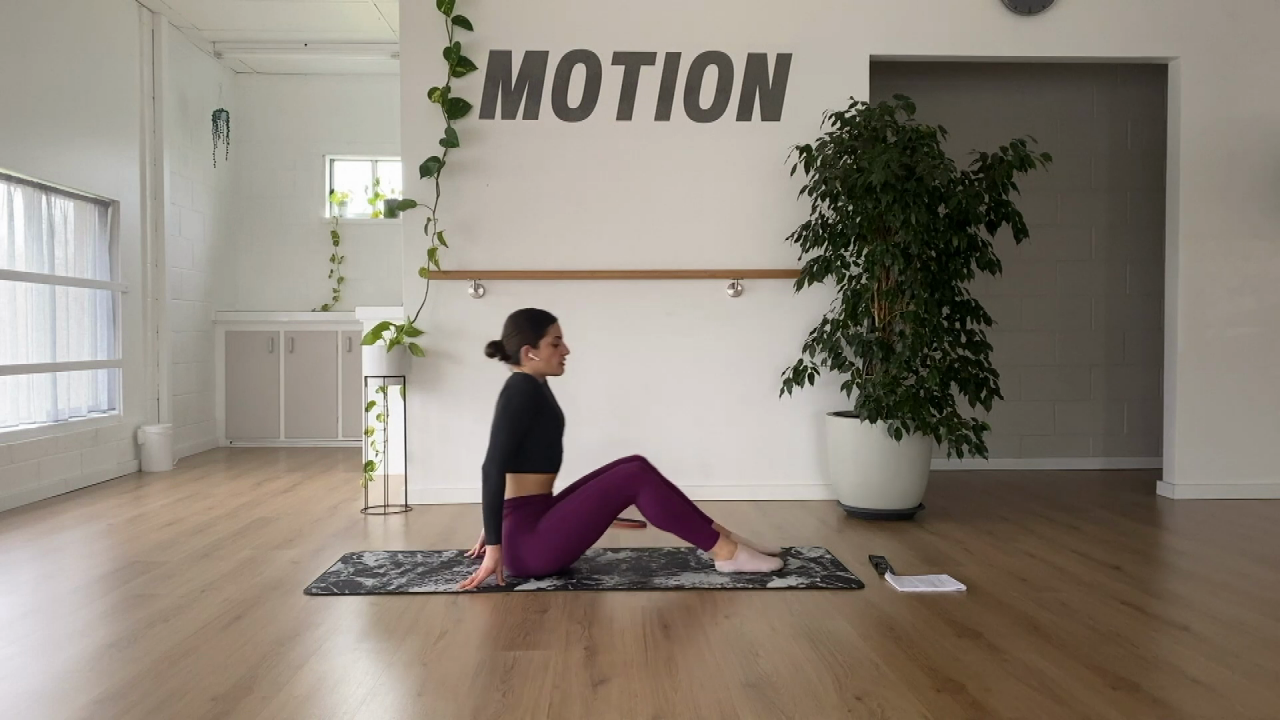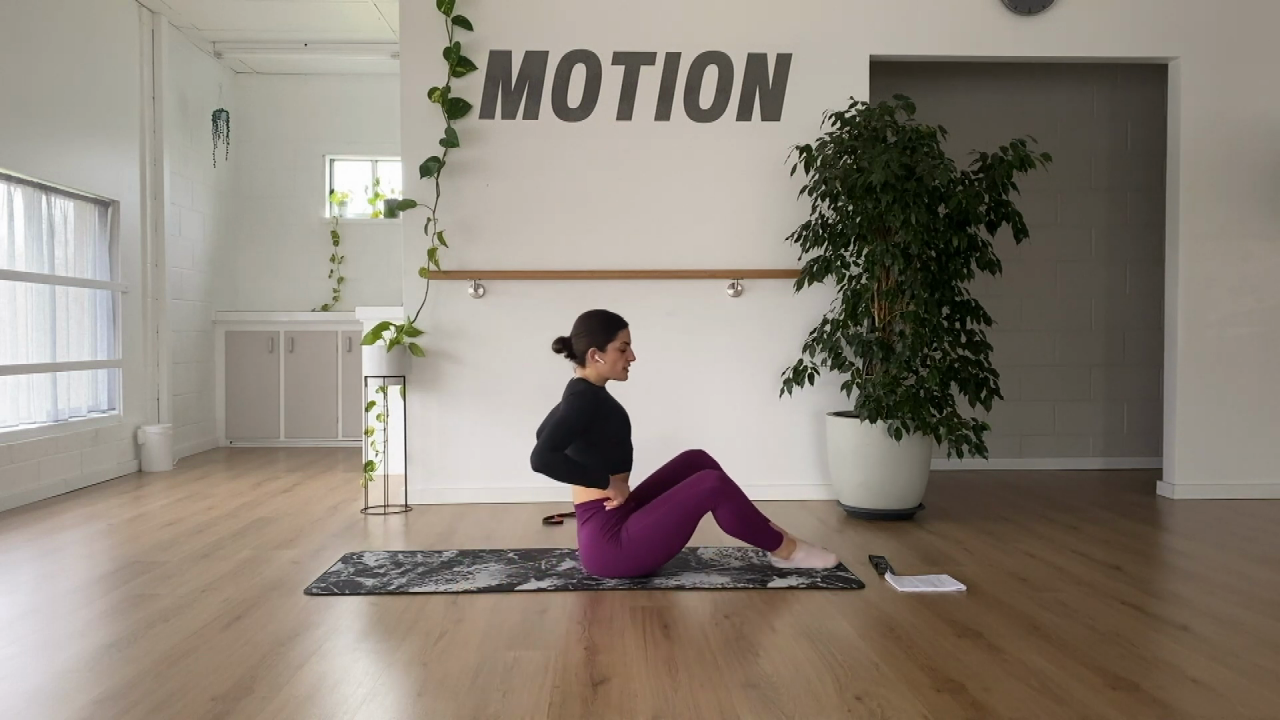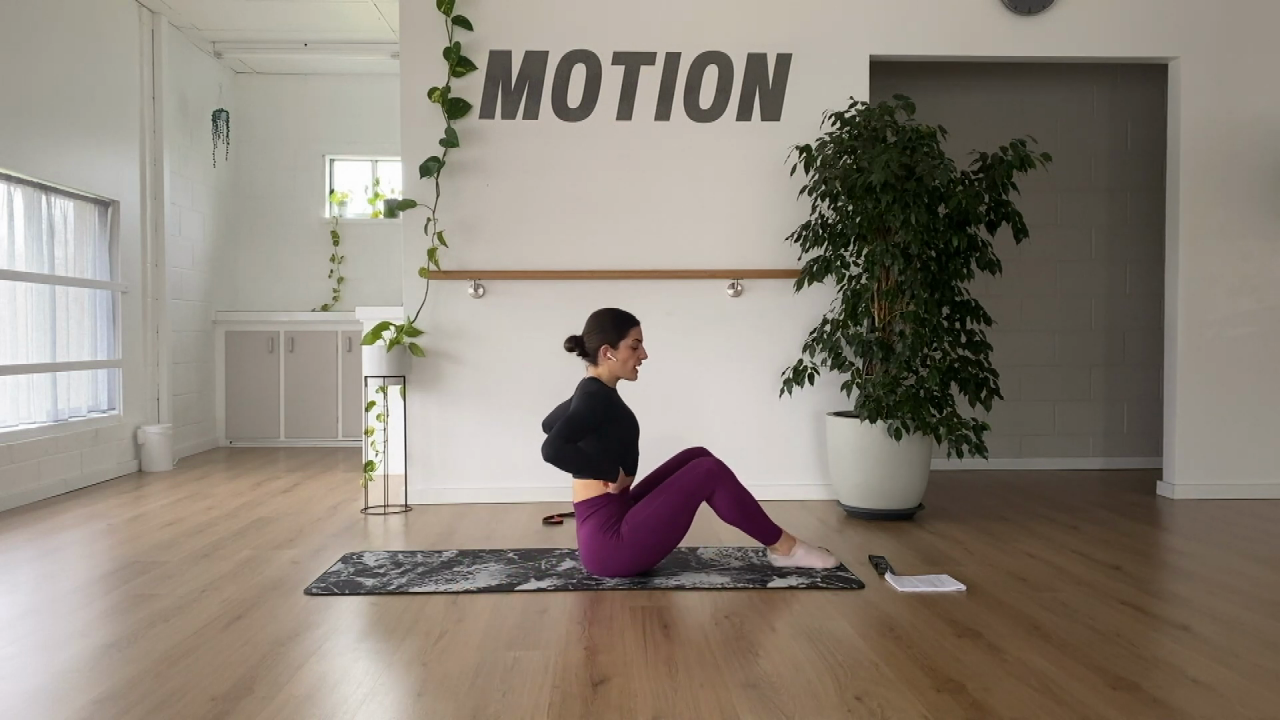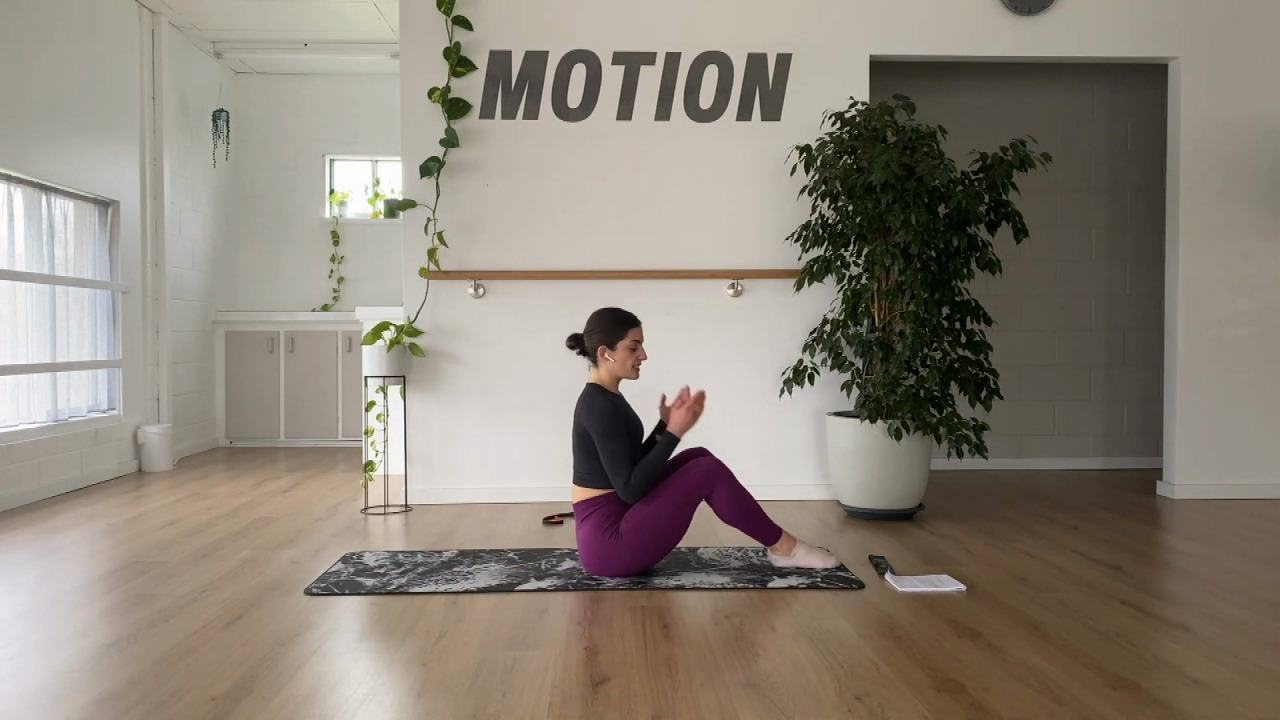
dt=1s
person 1, frame 1
left shoulder: (533, 388)
right shoulder: (521, 391)
left elbow: (504, 466)
right elbow: (495, 465)
left wrist: (494, 529)
right wrist: (495, 545)
left hip: (538, 527)
right hip: (531, 544)
left knee: (634, 467)
right knee: (634, 477)
left ankle: (721, 538)
right ankle: (724, 551)
person 1, frame 2
left shoulder: (585, 393)
right shoulder: (584, 399)
left elbow: (544, 433)
right elbow: (542, 458)
right wrist: (606, 482)
left hip: (618, 522)
right hip: (609, 544)
left knee: (696, 462)
right knee: (712, 485)
left ankle: (770, 533)
right ankle: (784, 549)
person 1, frame 3
left shoulder: (593, 391)
right shoulder: (597, 397)
left elbow: (550, 424)
right elbow: (552, 449)
right wrist: (611, 473)
left hip: (612, 523)
right hip: (609, 543)
left knee: (696, 458)
right knee: (709, 471)
left ankle: (773, 536)
right ankle: (783, 547)
person 1, frame 4
left shoulder: (607, 398)
right shoulder: (600, 405)
left elbow: (633, 468)
right elbow: (629, 487)
left wrist: (664, 426)
right wrist: (674, 432)
left hip: (612, 526)
right hip: (608, 544)
left knee: (699, 458)
right knee: (708, 470)
left ankle: (777, 541)
right ankle: (783, 547)
